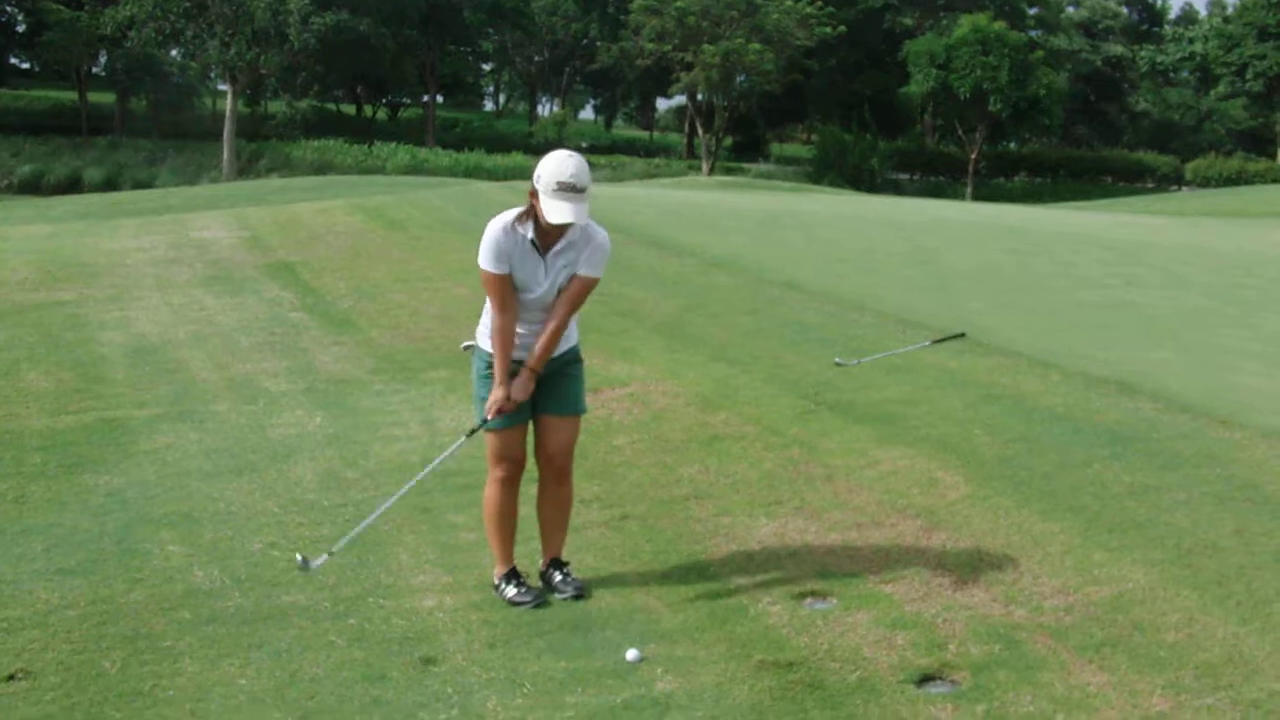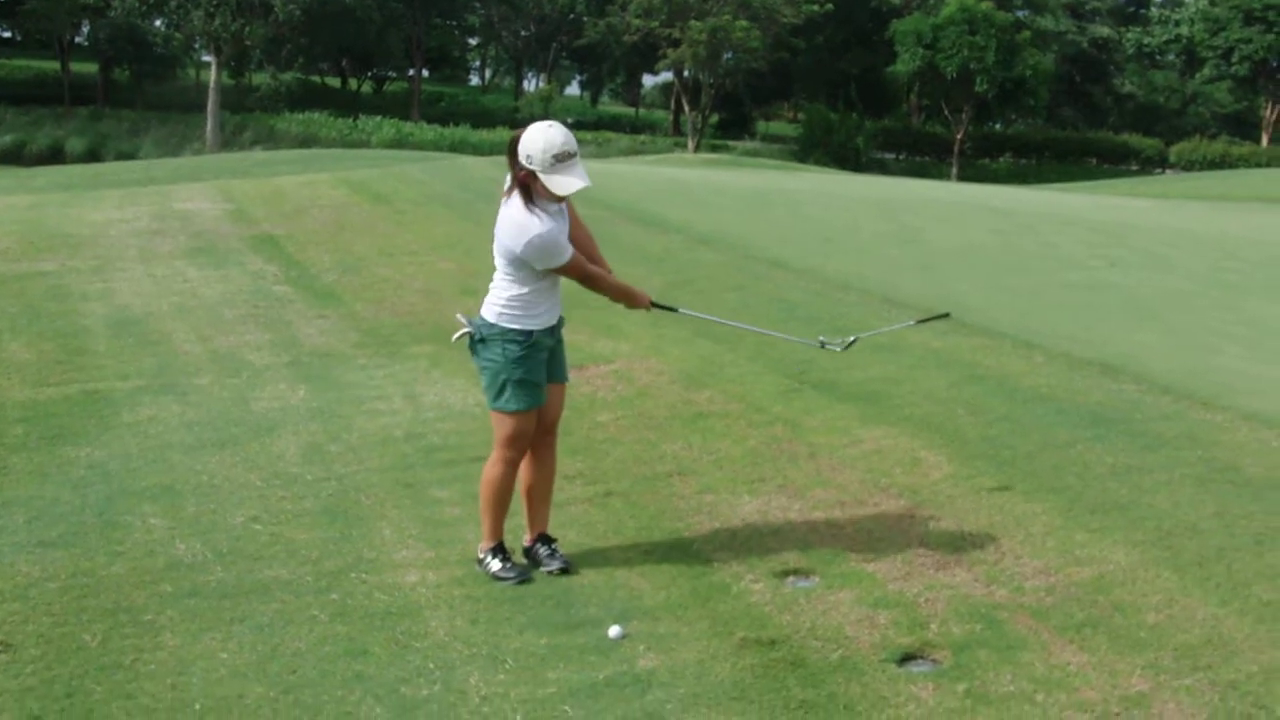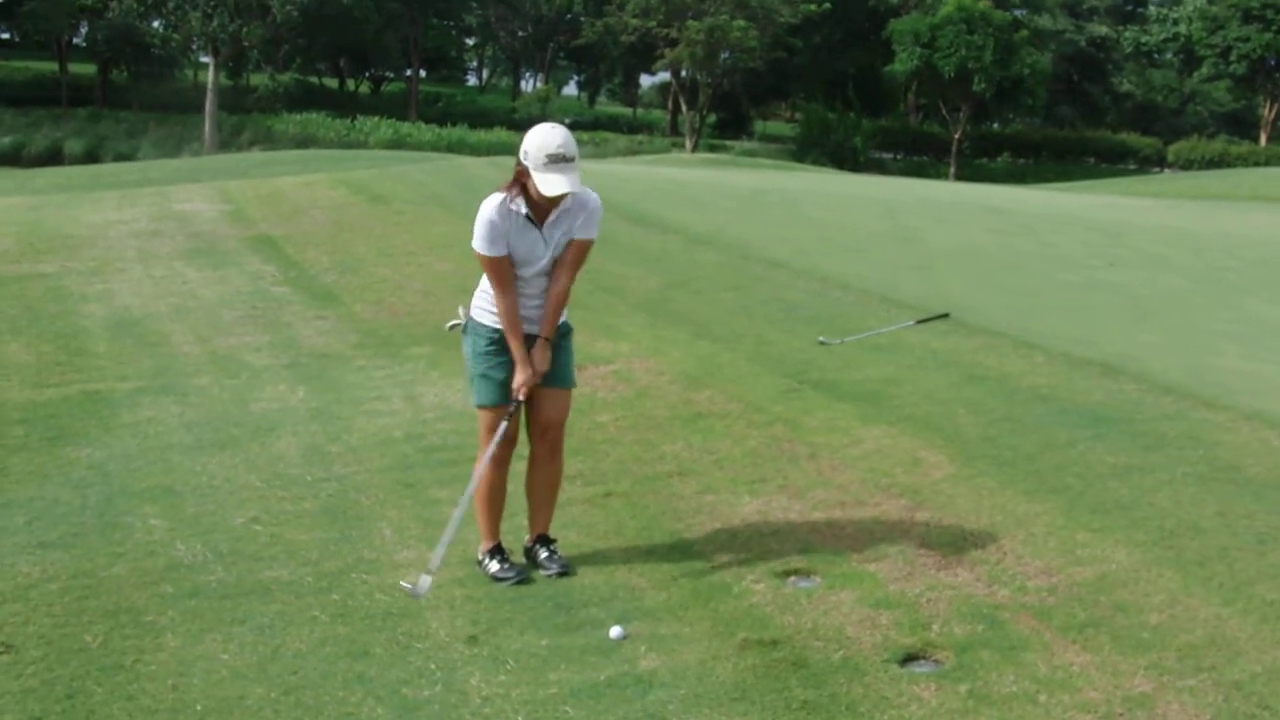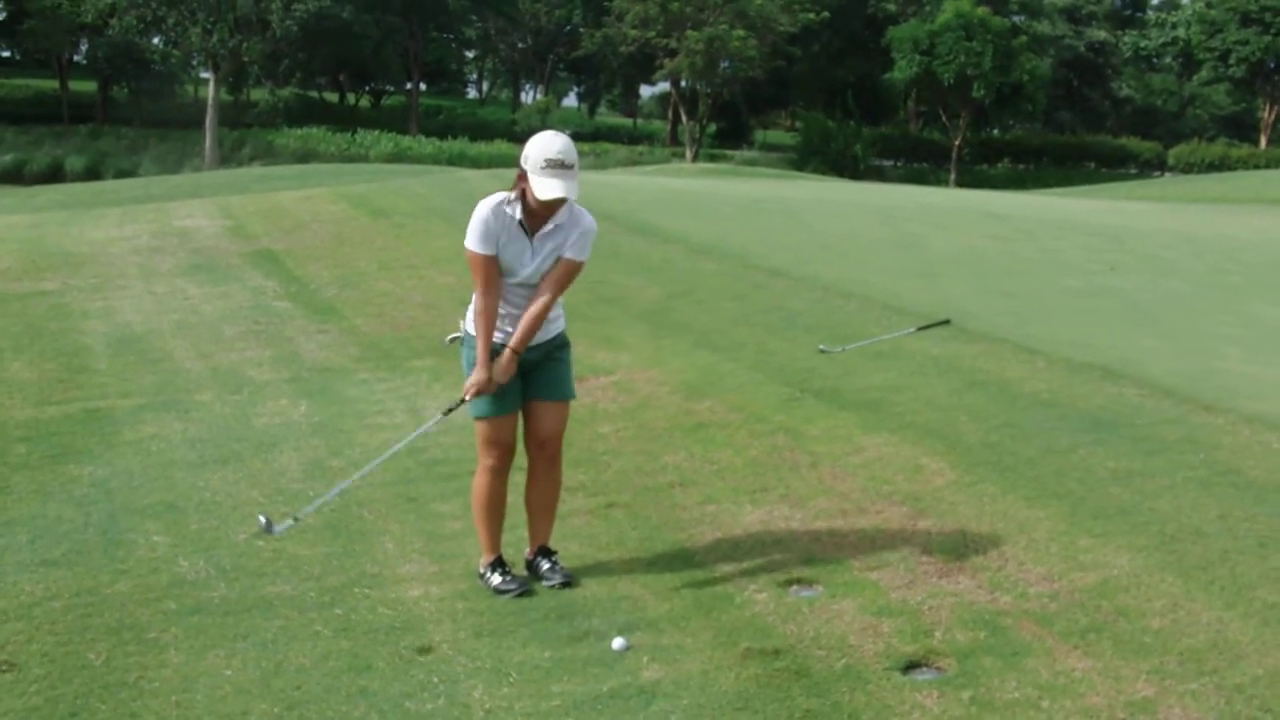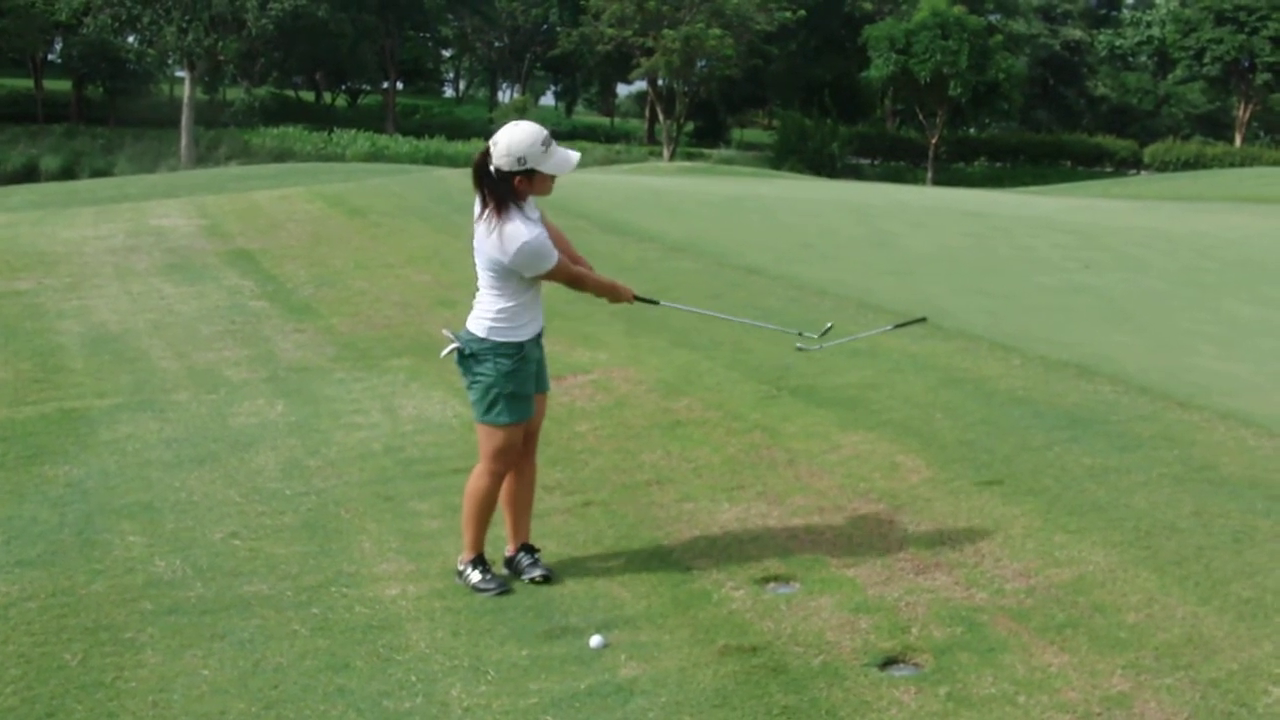
dt=1s
person 1, frame 1
left shoulder: (595, 242)
right shoulder: (501, 233)
left elbow: (561, 314)
right elbow: (502, 314)
left wrist: (531, 375)
right wrist: (501, 382)
left hip: (559, 359)
right hip: (500, 358)
left knee: (558, 464)
right knee: (507, 467)
left ankle: (553, 563)
right ankle: (504, 571)
person 1, frame 2
left shoulder: (543, 181)
right shoulder: (536, 232)
left elbow: (577, 229)
right elbow: (586, 275)
left wrist: (615, 282)
right wrist: (630, 296)
left hip: (543, 329)
right hip: (511, 339)
left knee: (545, 434)
right knee: (513, 445)
left ankle: (537, 538)
right ankle: (490, 547)
person 1, frame 3
left shoulder: (586, 206)
right shoulder: (495, 213)
left elbow: (563, 280)
right elbow: (505, 295)
left wrist: (544, 344)
right wrist: (519, 362)
left hip: (552, 332)
right hip: (496, 332)
left knee: (550, 437)
right knee: (499, 445)
left ankle: (539, 539)
right ankle: (489, 548)
person 1, frame 4
left shoulder: (581, 226)
right shoulder: (490, 213)
left elbow: (546, 298)
right elbow: (485, 294)
left wrist: (511, 359)
right wrist: (483, 362)
left hip: (547, 343)
right hip: (489, 343)
left knee: (547, 449)
right knee: (495, 457)
left ankle: (539, 551)
right ankle: (490, 561)
person 1, frame 5
left shoulder: (506, 192)
right shoulder: (522, 239)
left elbow: (550, 230)
right elbow: (571, 277)
left wrist: (595, 274)
right wrist: (614, 290)
left hip: (522, 341)
right hip: (498, 351)
left knee: (525, 448)
right knee: (498, 459)
left ankle: (519, 548)
right ankle: (470, 559)
